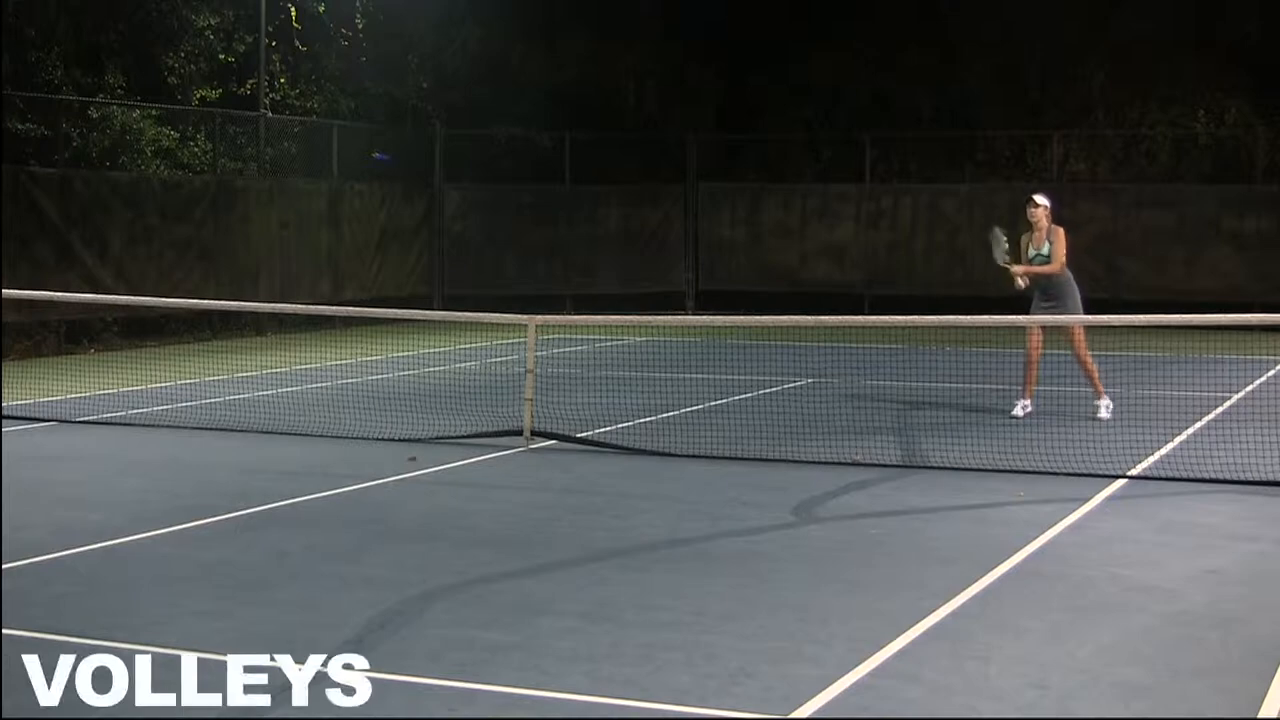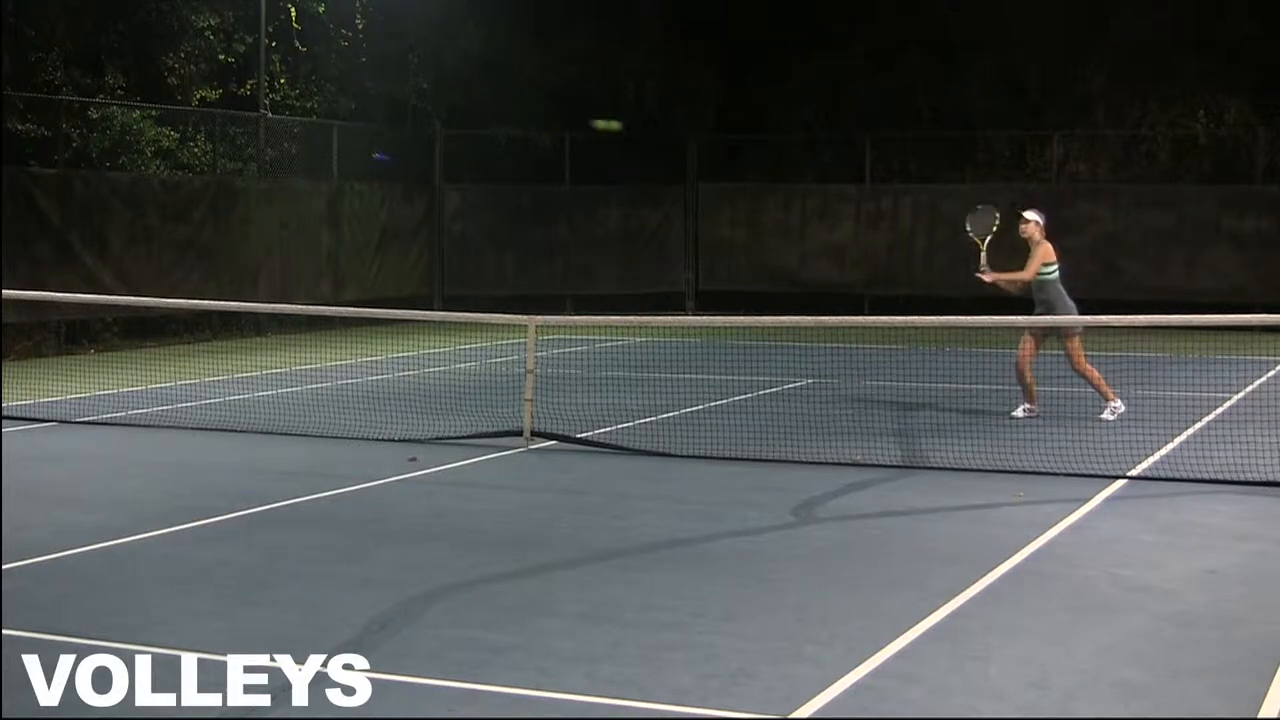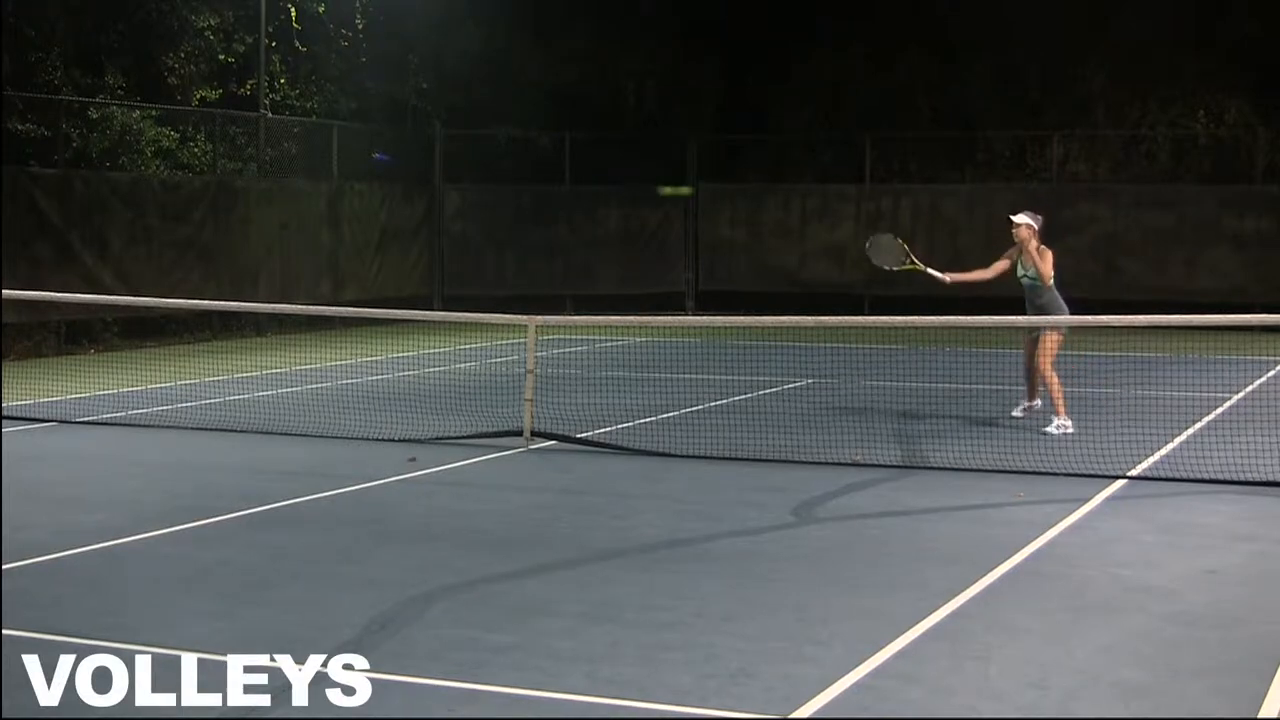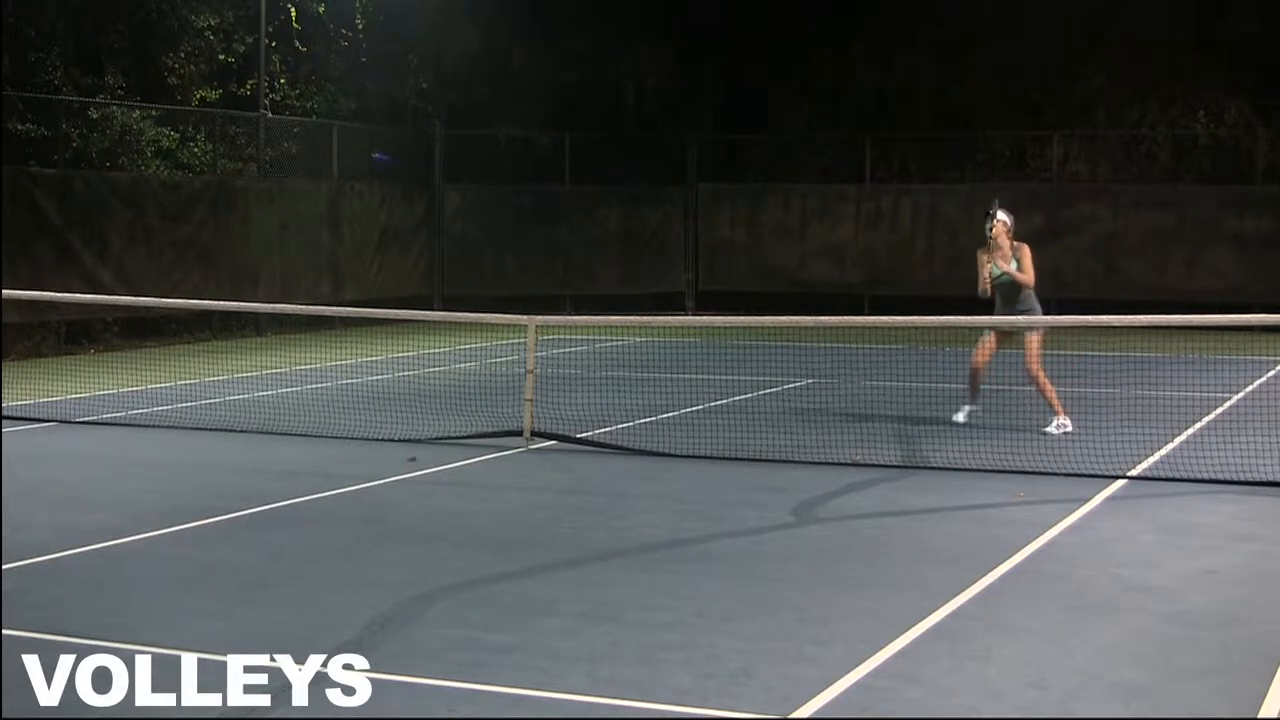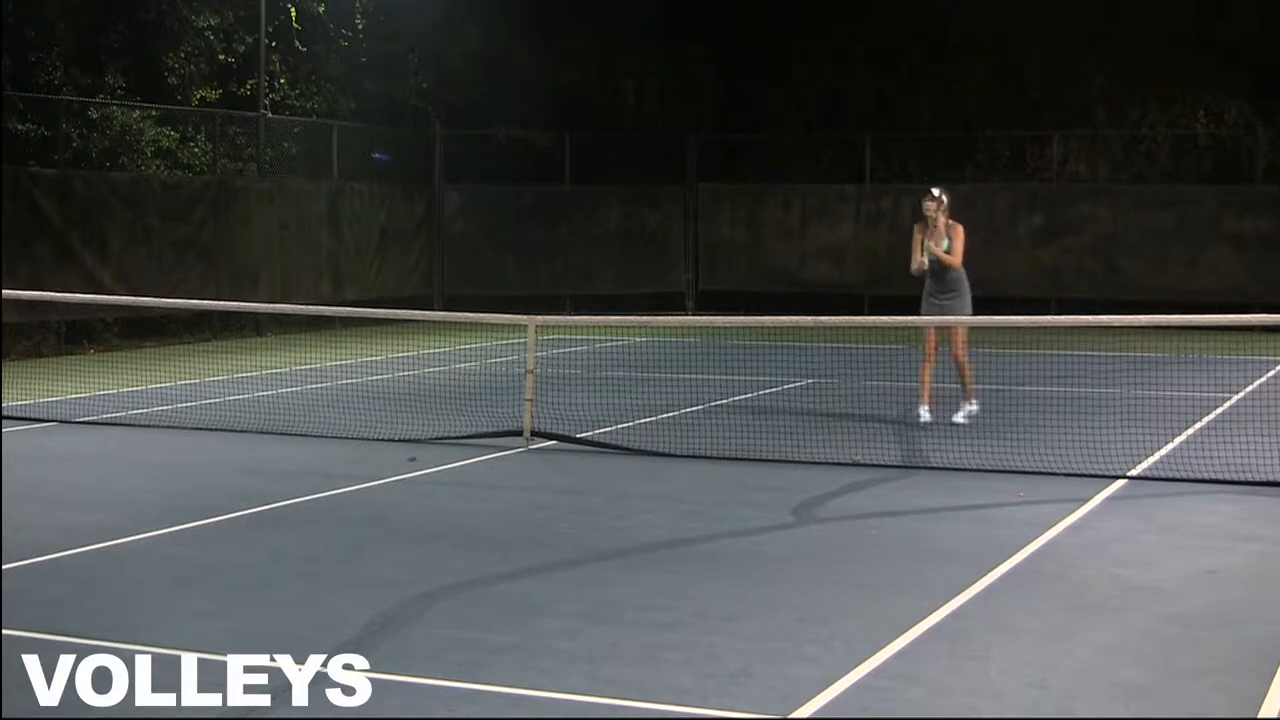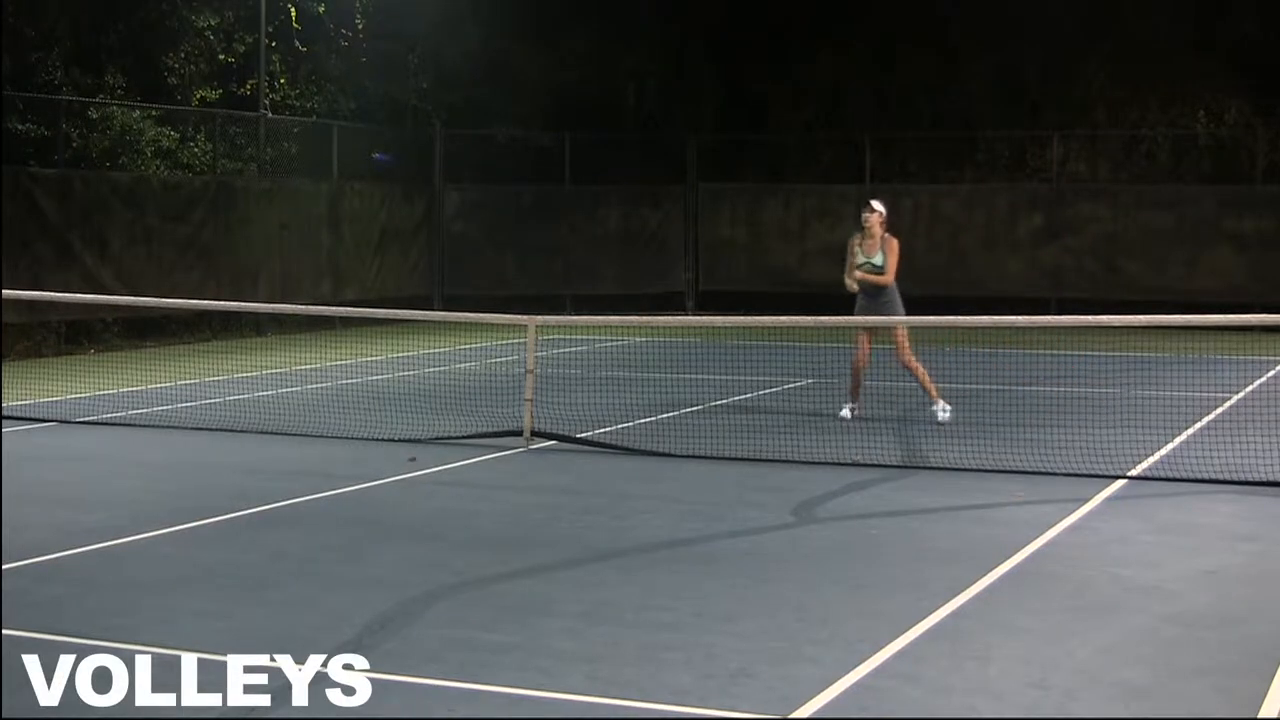
dt=0.4s
person 1, frame 1
left shoulder: (1057, 232)
right shoulder: (1026, 239)
left elbow: (1056, 267)
right elbow: (1025, 273)
left wrist: (1025, 269)
right wrist: (1021, 278)
left hip: (1065, 295)
right hip: (1042, 298)
left knee: (1080, 351)
right knee: (1032, 354)
left ankle: (1102, 399)
right ankle: (1025, 401)
person 1, frame 2
left shoulder: (1043, 247)
right shoulder: (1032, 253)
left elbow: (1026, 275)
right elbow: (1018, 288)
left wrist: (996, 275)
right wrist: (993, 278)
left hip: (1061, 311)
right hip: (1042, 311)
left knee: (1079, 365)
right knee: (1022, 361)
left ankle: (1114, 402)
right ankle: (1031, 405)
person 1, frame 3
left shoulder: (1044, 252)
right shoulder: (1015, 252)
left elbow: (1047, 279)
right elbow: (988, 273)
left wrist: (1033, 255)
right wrist: (953, 277)
left hip: (1054, 315)
right hip: (1035, 315)
left knee: (1043, 368)
right knee: (1029, 367)
left ankle: (1062, 420)
right ankle: (1032, 401)
person 1, frame 4
left shoulder: (1021, 249)
right shoulder: (984, 253)
left elbow: (1029, 282)
right elbow: (984, 292)
left wrist: (1008, 269)
right wrist: (984, 284)
left hip: (1028, 312)
right hip: (1003, 313)
left knee: (1033, 368)
right knee: (976, 363)
left ankle: (1062, 419)
right ankle: (971, 404)
person 1, frame 5
left shoulder: (956, 228)
right shoulder: (920, 229)
left elbow: (956, 263)
right elbow: (916, 270)
left wrist: (936, 250)
right wrist: (921, 264)
left hip: (957, 293)
right hip: (932, 294)
left knee: (959, 354)
right knee: (929, 354)
left ankle: (969, 401)
right ankle: (924, 406)
person 1, frame 6
left shoulder: (890, 242)
right shoulder: (855, 241)
left elbow: (888, 278)
right elbow: (849, 274)
left wrist: (862, 275)
right wrist: (850, 282)
left hip: (889, 303)
right hip: (865, 304)
left knee: (906, 359)
right knee: (860, 361)
left ankle: (938, 402)
right ankle: (853, 403)
